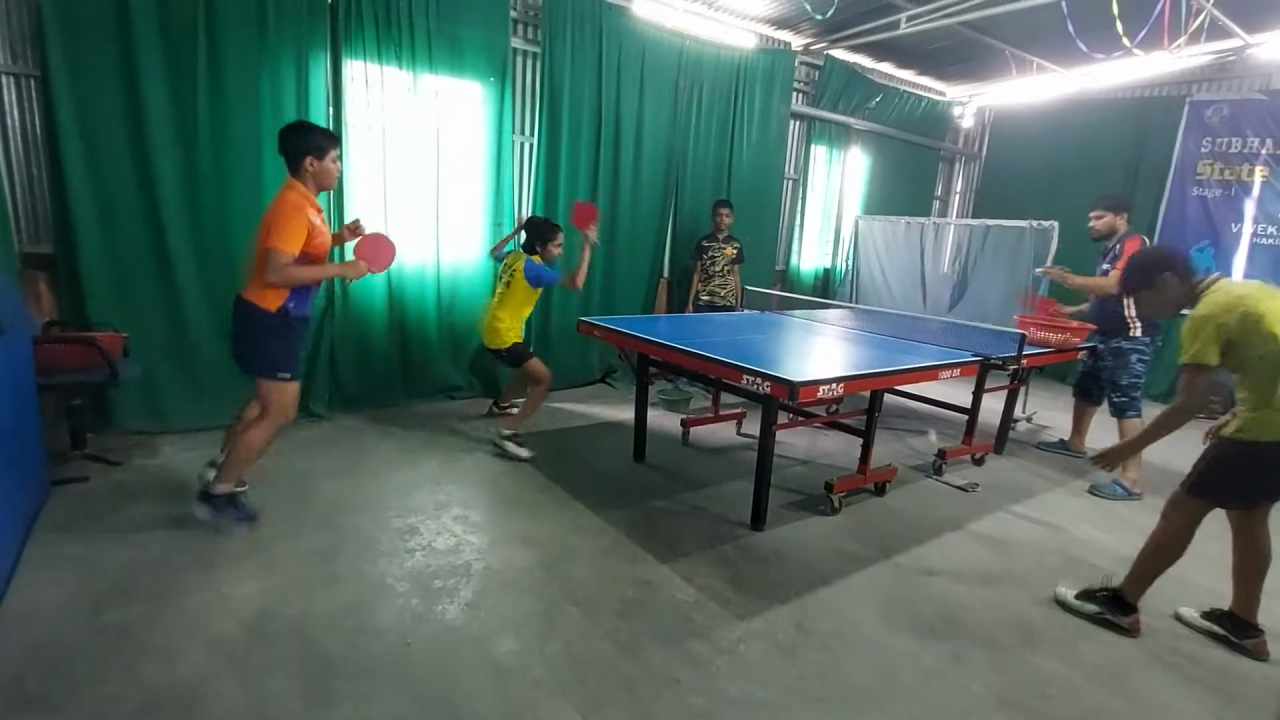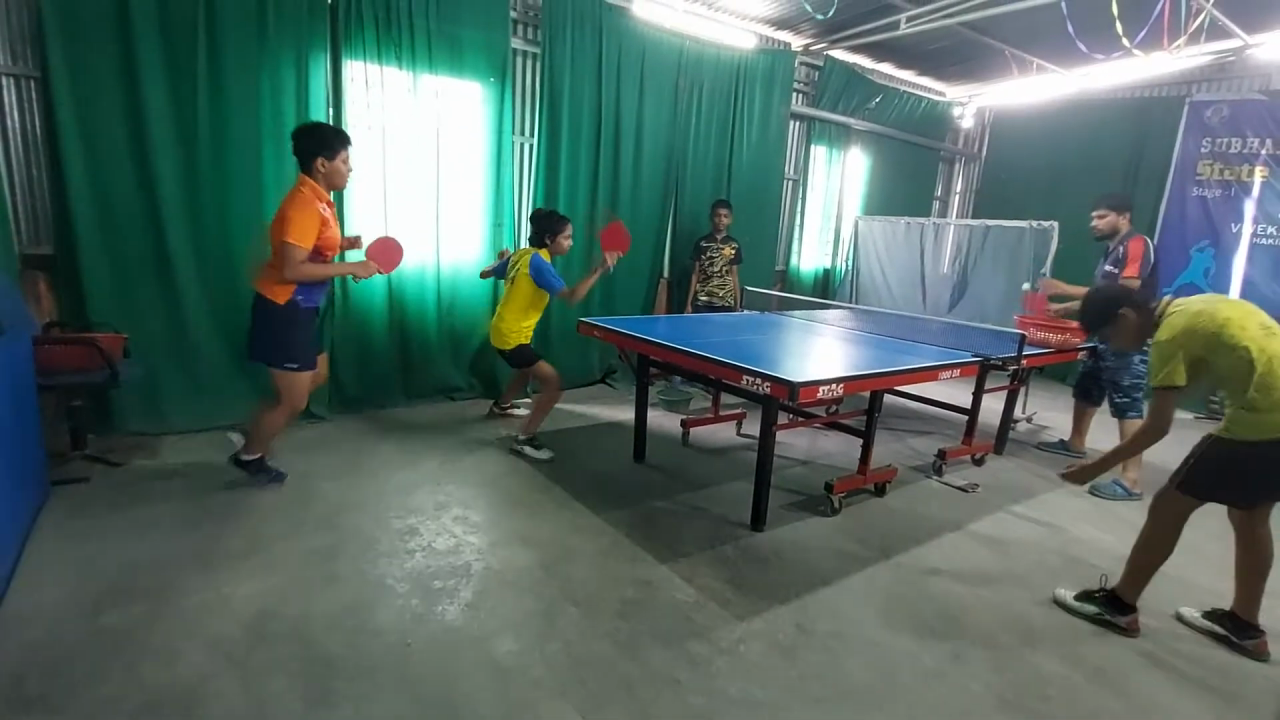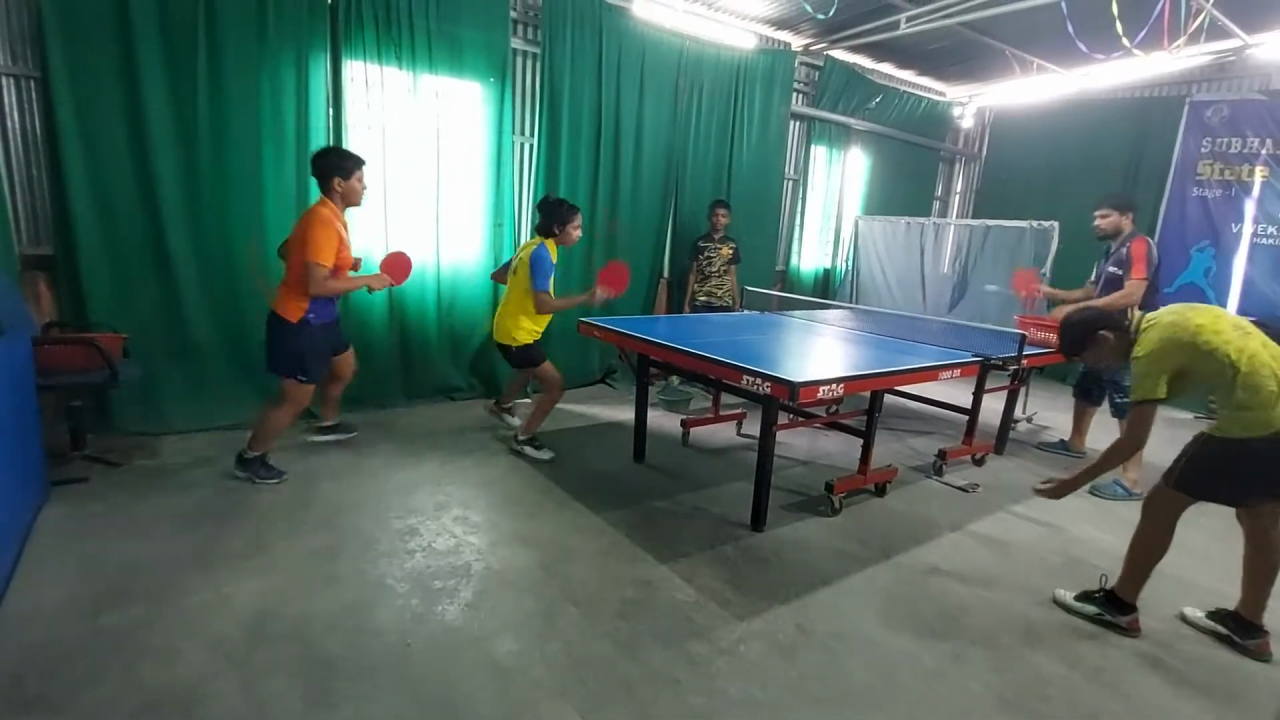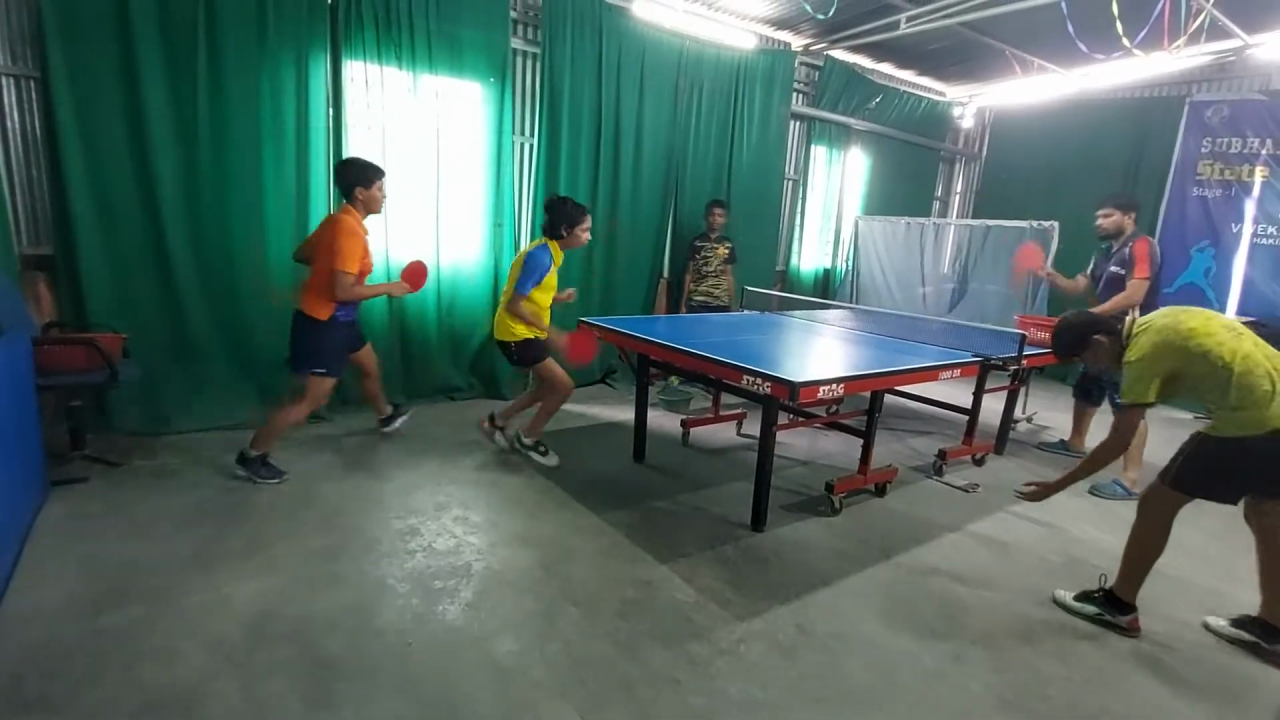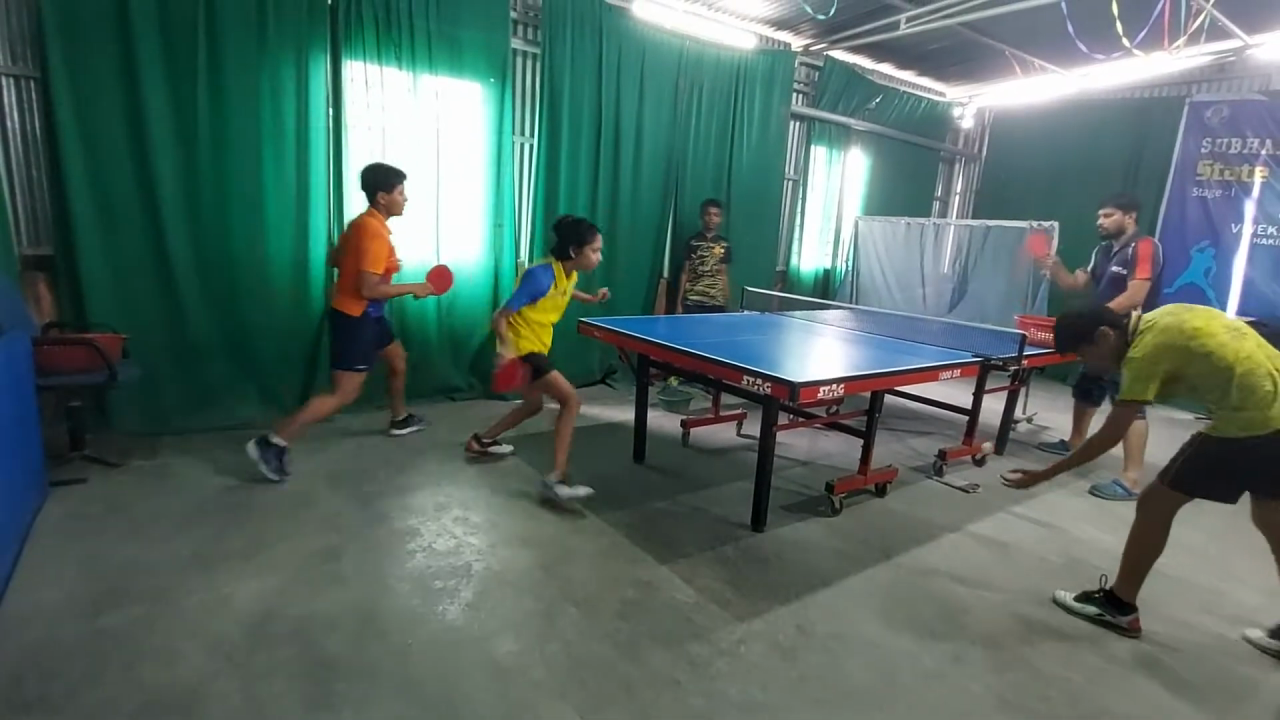
dt=0.1s
person 1, frame 1
left shoulder: (1207, 316)
right shoulder: (1245, 293)
left elbow: (1188, 404)
left wrist: (1129, 448)
right wrist: (1234, 416)
left knee: (1181, 511)
left ankle: (1122, 604)
right ankle: (1244, 625)
person 1, frame 2
left shoulder: (1171, 335)
right shoulder: (1199, 307)
left elbow: (1157, 427)
left wrist: (1094, 468)
left knee: (1169, 506)
left ankle: (1120, 606)
right ankle: (1244, 624)
person 1, frame 3
left shoulder: (1150, 349)
right shoulder: (1169, 318)
left elbow: (1132, 441)
left wrist: (1073, 483)
left knee: (1161, 504)
left ankle: (1120, 605)
right ankle: (1247, 624)
person 1, frame 4
left shoulder: (1144, 353)
right shoulder: (1159, 322)
left elbow: (1117, 444)
left wrist: (1056, 486)
left hip: (1249, 421)
left knee: (1157, 503)
left ankle: (1119, 604)
person 1, frame 5
left shoulder: (1146, 352)
right shoulder: (1162, 319)
left elbow: (1108, 436)
left wrist: (1044, 475)
left hip: (1248, 423)
left knee: (1155, 503)
left ankle: (1119, 605)
person 2, frame 1
left shoulder: (302, 202)
right shoulder: (293, 206)
right elbow: (276, 273)
left wrist: (338, 237)
right wrist: (340, 269)
left hip: (275, 316)
right hip: (270, 318)
left knee: (266, 399)
right knee: (279, 414)
left ankle: (222, 465)
right ankle: (221, 490)
person 2, frame 2
left shoulder: (315, 199)
right shoulder: (305, 205)
right elbow: (291, 269)
left wrist: (341, 245)
right wrist: (353, 268)
left hip: (299, 308)
right hip: (285, 311)
left knee: (317, 375)
right knee: (294, 399)
left ankle: (252, 438)
right ankle: (250, 457)
person 2, frame 3
left shoulder: (327, 217)
right shoulder: (323, 223)
left elbow: (284, 252)
right elbow: (317, 286)
left wrist: (343, 264)
right wrist: (366, 281)
left hip: (318, 320)
right hip: (299, 326)
left knee: (347, 369)
right knee: (295, 401)
left ankle: (326, 423)
right ankle: (250, 456)
person 2, frame 4
left shoulder: (335, 221)
right shoulder: (348, 231)
left elbow: (301, 255)
right elbow: (344, 290)
right wrist: (388, 288)
left hip: (337, 318)
right hip: (322, 323)
left knee: (371, 368)
right knee: (311, 400)
left ankle: (386, 415)
right ankle: (252, 455)
person 2, frame 5
left shoulder: (362, 223)
right shoulder: (374, 233)
left elbow: (335, 260)
right elbow: (370, 289)
right wrist: (413, 288)
left hip: (367, 317)
right hip: (354, 319)
left knee: (398, 363)
right knee: (343, 395)
left ankle: (400, 419)
right ankle: (271, 444)
person 3, frame 1
left shoulder: (1134, 244)
right shoulder: (1111, 249)
left elbow: (1112, 286)
left wrist: (1068, 279)
right wrist: (1075, 310)
left hip: (1131, 339)
right hip: (1106, 337)
left knee: (1126, 404)
right knee: (1085, 390)
left ankle: (1130, 480)
right ankle: (1075, 442)
person 3, frame 2
left shoulder: (1137, 245)
right shoulder: (1110, 251)
left elbow: (1124, 291)
left wrist: (1069, 290)
right wrist: (1065, 305)
right hip: (1106, 337)
left knee: (1127, 406)
right knee: (1086, 390)
left ankle: (1131, 481)
right ankle: (1076, 443)
person 3, frame 3
left shoulder: (1139, 246)
right shoulder: (1109, 251)
left elbow: (1131, 295)
right elbow: (1093, 291)
left wrist: (1079, 308)
right wrist: (1055, 295)
left knee: (1127, 405)
right knee: (1086, 390)
left ankle: (1131, 480)
right ankle: (1076, 442)
person 3, frame 4
left shoulder: (1142, 247)
right shoulder: (1105, 251)
left elbow: (1133, 296)
right elbow: (1078, 286)
right wrist: (1053, 277)
right knee: (1086, 390)
left ankle: (1131, 480)
right ankle: (1076, 443)
person 3, frame 5
left shoulder: (1144, 247)
right shoulder: (1104, 250)
left elbow: (1134, 297)
right elbow: (1076, 283)
right wrist: (1057, 269)
right knee: (1085, 390)
left ankle: (1131, 480)
right ankle: (1076, 442)
person 4, frame 1
left shoulder: (514, 257)
right shoulder: (533, 268)
left elbow: (494, 253)
right elbow: (575, 284)
left wrist: (516, 231)
right wrist: (587, 245)
left hip: (497, 331)
right hip: (502, 337)
left knee: (529, 370)
right knee: (543, 380)
left ankle: (501, 405)
right ankle: (508, 433)
person 4, frame 2
left shoulder: (521, 255)
right shoulder: (539, 264)
left elbow: (485, 274)
right elbow: (572, 297)
left wrist: (501, 262)
right wrist: (600, 268)
left hip: (506, 332)
right hip: (511, 338)
left knee: (528, 369)
right knee: (552, 383)
left ankle: (502, 404)
right ankle: (524, 438)
person 4, frame 3
left shoulder: (531, 248)
right shoulder: (541, 256)
left elbow: (497, 276)
right elbow: (543, 305)
right wrist: (587, 298)
left hip: (511, 330)
right hip: (516, 334)
left knee: (530, 369)
right knee: (555, 385)
left ankle: (503, 405)
right ankle: (524, 438)
person 4, frame 4
left shoulder: (556, 250)
right shoulder: (540, 256)
right elbow: (515, 305)
left wrist: (556, 297)
right wrist: (551, 333)
left hip: (529, 331)
right hip: (516, 334)
left knee: (544, 390)
right knee: (564, 387)
left ankle: (497, 422)
right ankle: (528, 439)
person 4, frame 5
left shoulder: (569, 272)
right shoulder: (541, 275)
right elbow: (500, 316)
left wrist: (592, 299)
right wrist: (507, 346)
left hip: (534, 348)
right hip: (521, 349)
left knee: (534, 405)
right knee: (570, 399)
left ankle: (482, 441)
right ankle: (556, 478)
